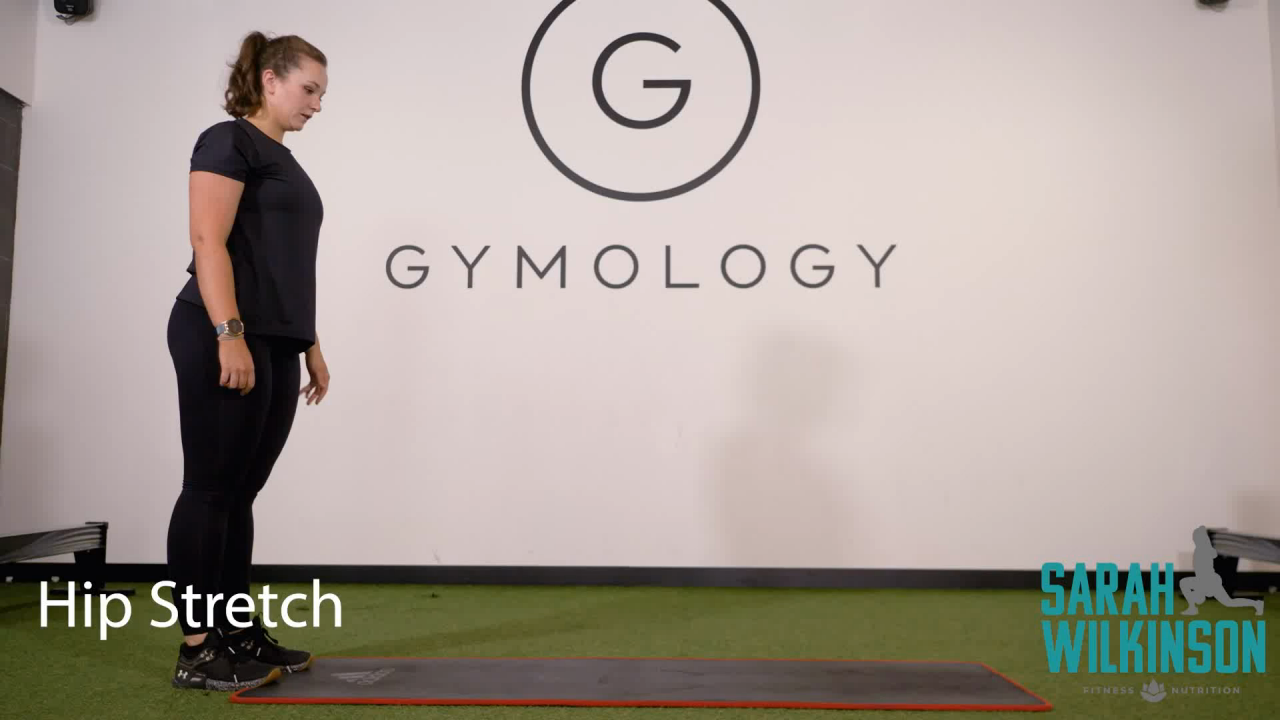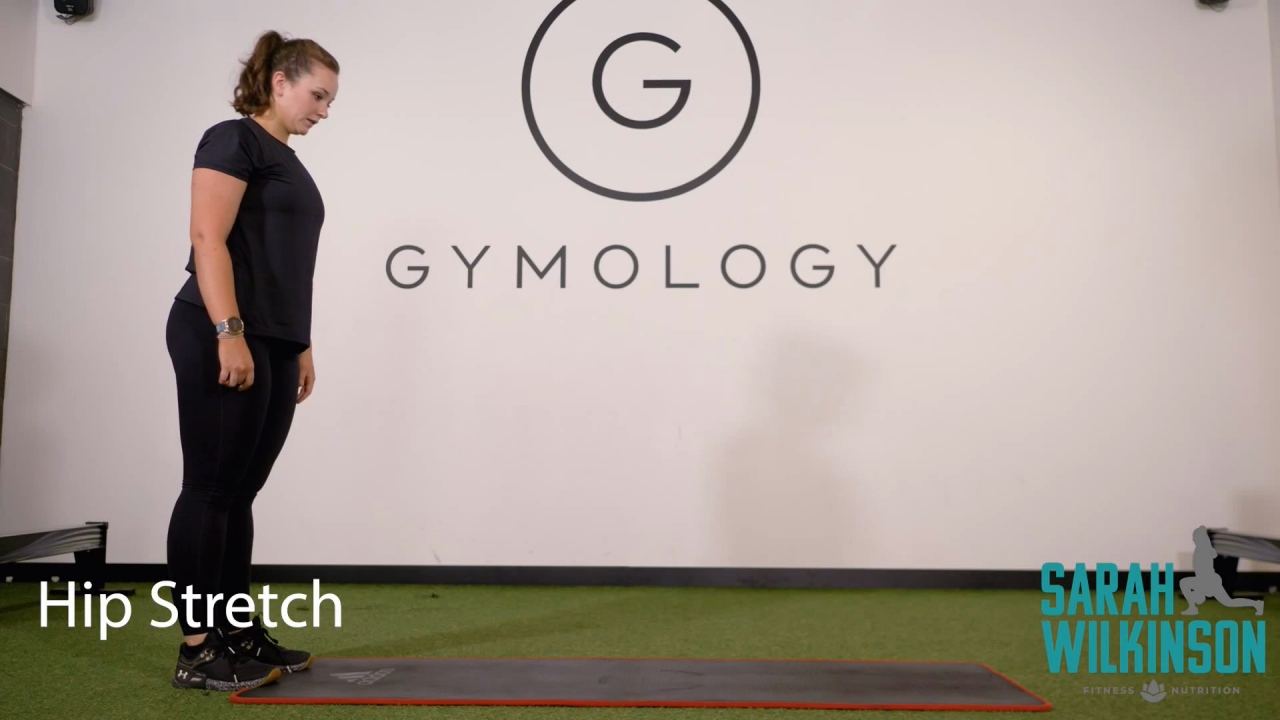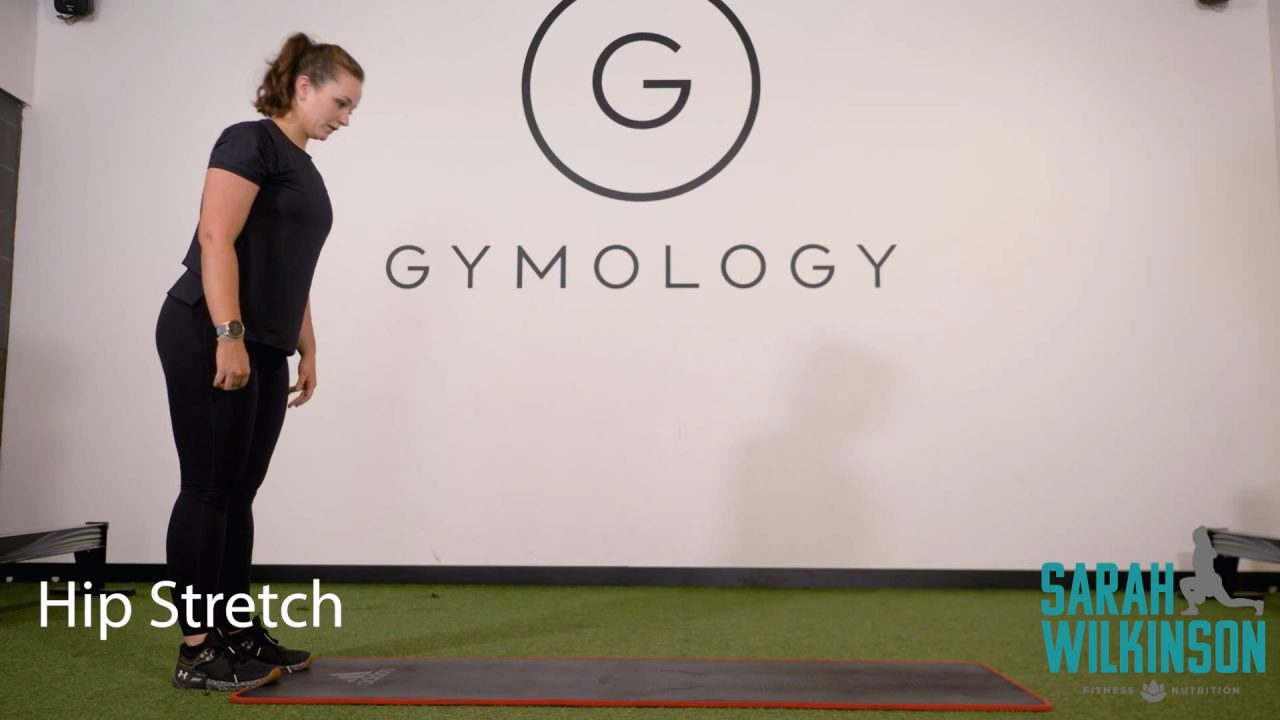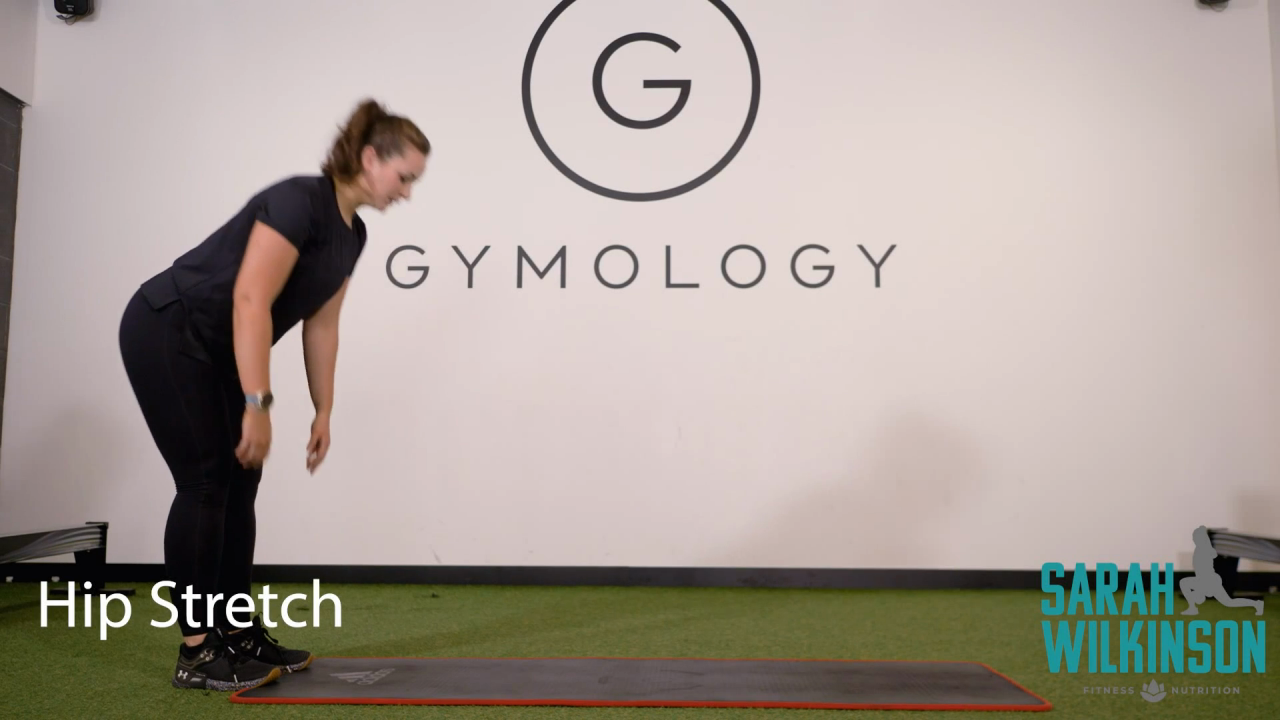
dt=0.3s
person 1, frame 1
left shoulder: (282, 160)
right shoulder: (228, 143)
right elbow: (208, 243)
left wrist: (311, 346)
right wrist: (229, 335)
left hip: (275, 346)
right hip: (227, 341)
left knee: (241, 492)
right knee: (211, 489)
left ankle: (236, 633)
right ankle: (196, 650)
person 1, frame 2
left shoulder: (285, 161)
right shoulder: (233, 141)
right elbow: (208, 241)
left wrist: (301, 347)
right wrist: (228, 332)
left hip: (273, 346)
right hip: (223, 340)
left knee: (239, 492)
right knee: (211, 489)
left ankle: (236, 633)
right ankle: (196, 650)
person 1, frame 3
left shoulder: (305, 172)
right shoulder: (249, 142)
right elbow: (215, 239)
left wrist: (306, 352)
right wrist: (229, 336)
left hip: (258, 346)
right hip: (205, 335)
left knee: (239, 489)
right knee: (209, 486)
left ankle: (235, 634)
right ankle: (196, 648)
person 1, frame 4
left shoulder: (351, 232)
right shoulder: (299, 201)
left elbow: (321, 325)
right elbow: (250, 302)
left wrist: (324, 410)
right wrist: (258, 403)
left hip: (218, 349)
right hip: (167, 331)
left knee: (237, 488)
right knee: (206, 482)
left ankle: (236, 632)
right ankle: (196, 649)
